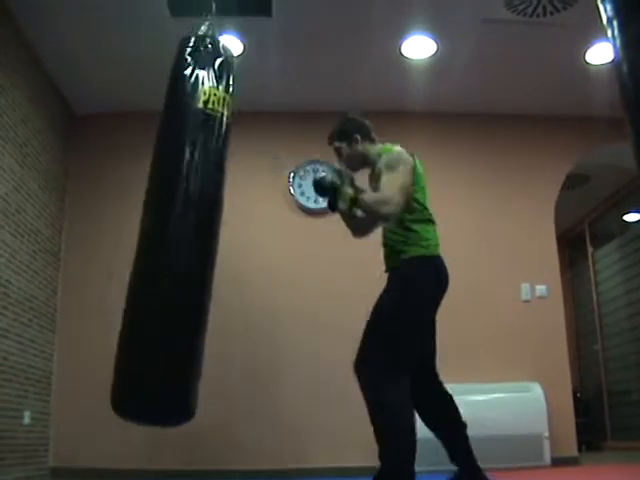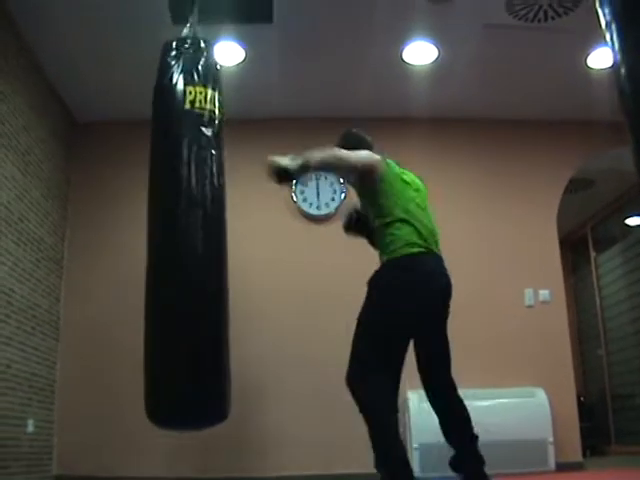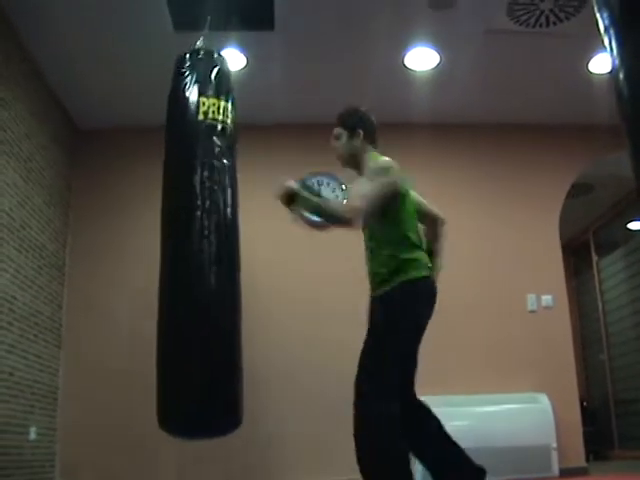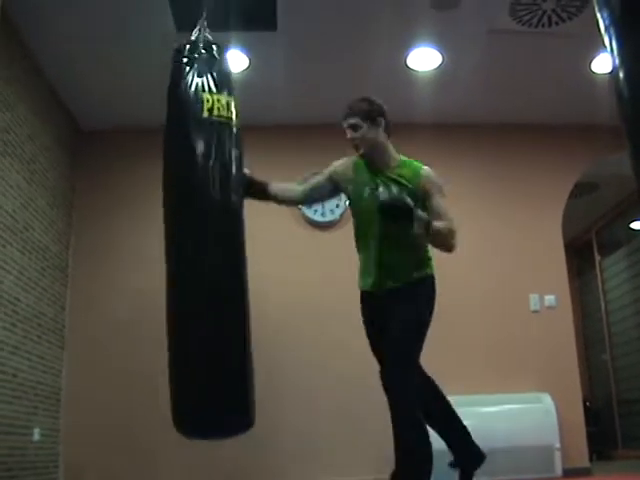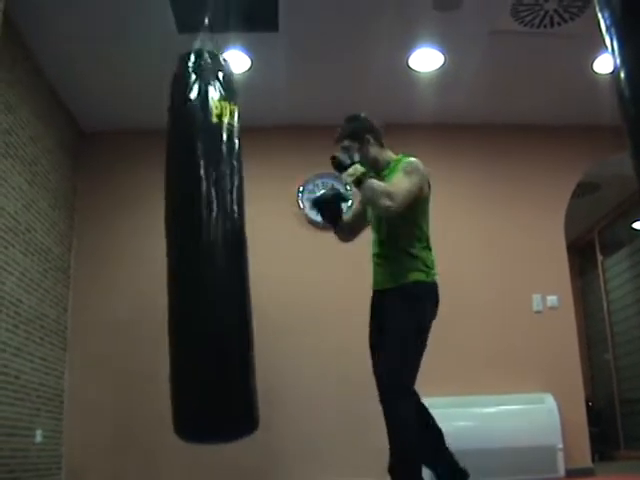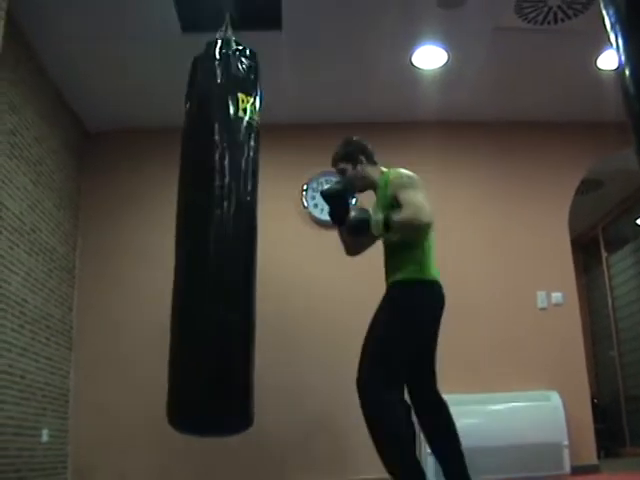
dt=0.2s
person 1, frame 1
left shoulder: (395, 156)
right shoulder: (385, 170)
left elbow: (388, 209)
right elbow: (359, 229)
left wrist: (350, 190)
right wrist: (340, 199)
left hip: (416, 271)
right hip: (424, 273)
left knee: (373, 368)
right knee: (418, 375)
person 1, frame 2
left shoulder: (369, 162)
right shoulder: (411, 183)
left elbow: (329, 157)
left wrist: (288, 163)
right wrist: (369, 230)
left hip: (405, 277)
right hip: (433, 274)
left knee: (367, 377)
right knee: (439, 380)
person 1, frame 3
left shoulder: (380, 169)
right shoulder: (376, 174)
left elbow: (349, 214)
right elbow: (435, 220)
left wrist: (302, 195)
right wrist: (426, 265)
left hip: (408, 293)
right hip: (389, 296)
left knee: (374, 392)
right knee: (396, 394)
person 1, frame 4
left shoulder: (421, 176)
right shoulder: (348, 170)
left elbow: (449, 240)
right elbow: (298, 193)
left wrist: (415, 215)
right wrist: (257, 187)
left hip: (412, 289)
right hip: (373, 292)
left knee: (400, 379)
right knee: (407, 377)
person 1, frame 5
left shoulder: (410, 168)
right shoulder: (373, 184)
left elbow: (390, 203)
right elbow: (346, 233)
left wrist: (358, 173)
right wrist: (332, 212)
left hip: (413, 291)
right hip: (387, 294)
left knee: (392, 384)
right knee: (397, 387)
person 1, frame 6
left shoulder: (400, 179)
right shoulder: (379, 199)
left elbow: (423, 219)
right elbow: (353, 247)
left wrist: (376, 220)
right wrist: (339, 212)
left hip: (412, 291)
right hip: (418, 292)
left knee: (375, 384)
right knee: (422, 389)
